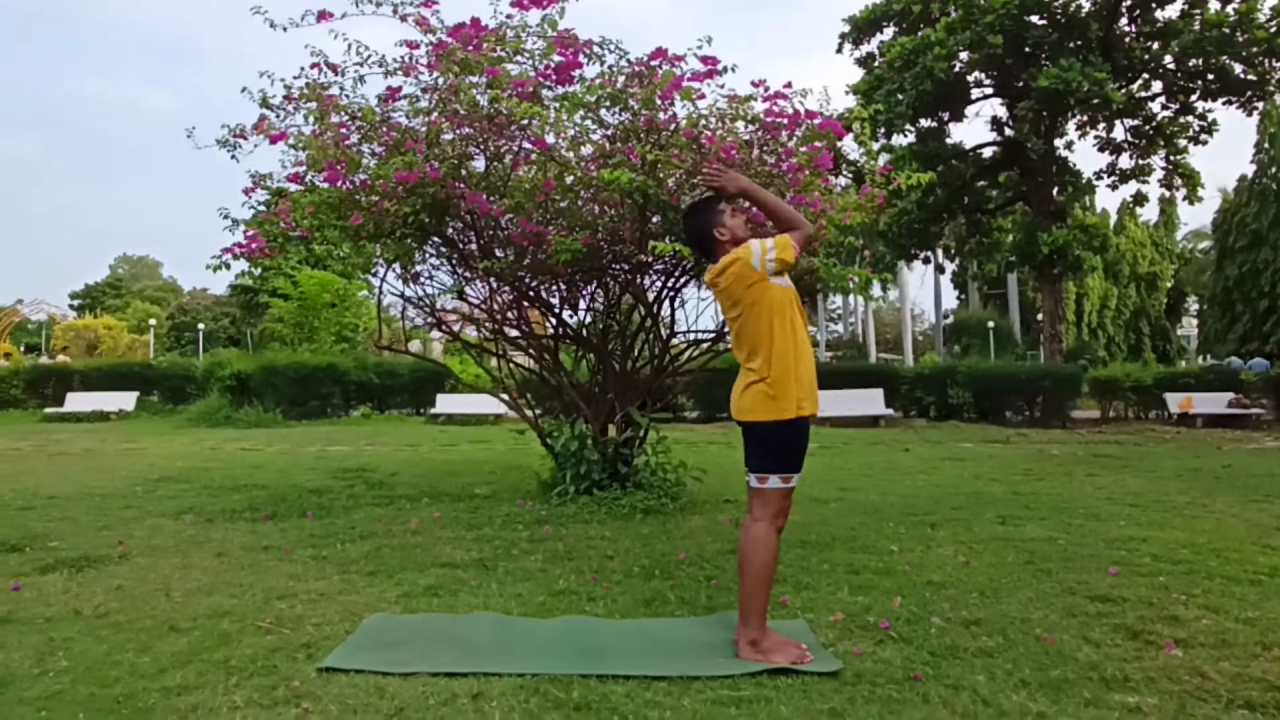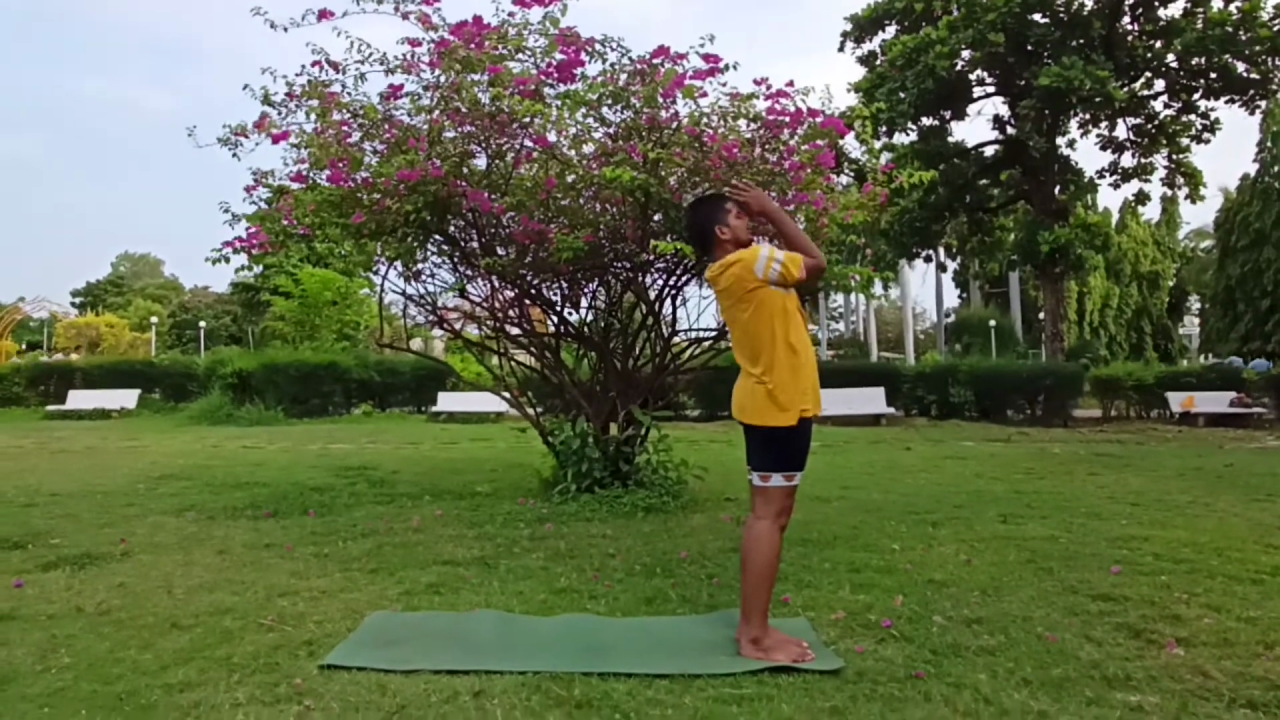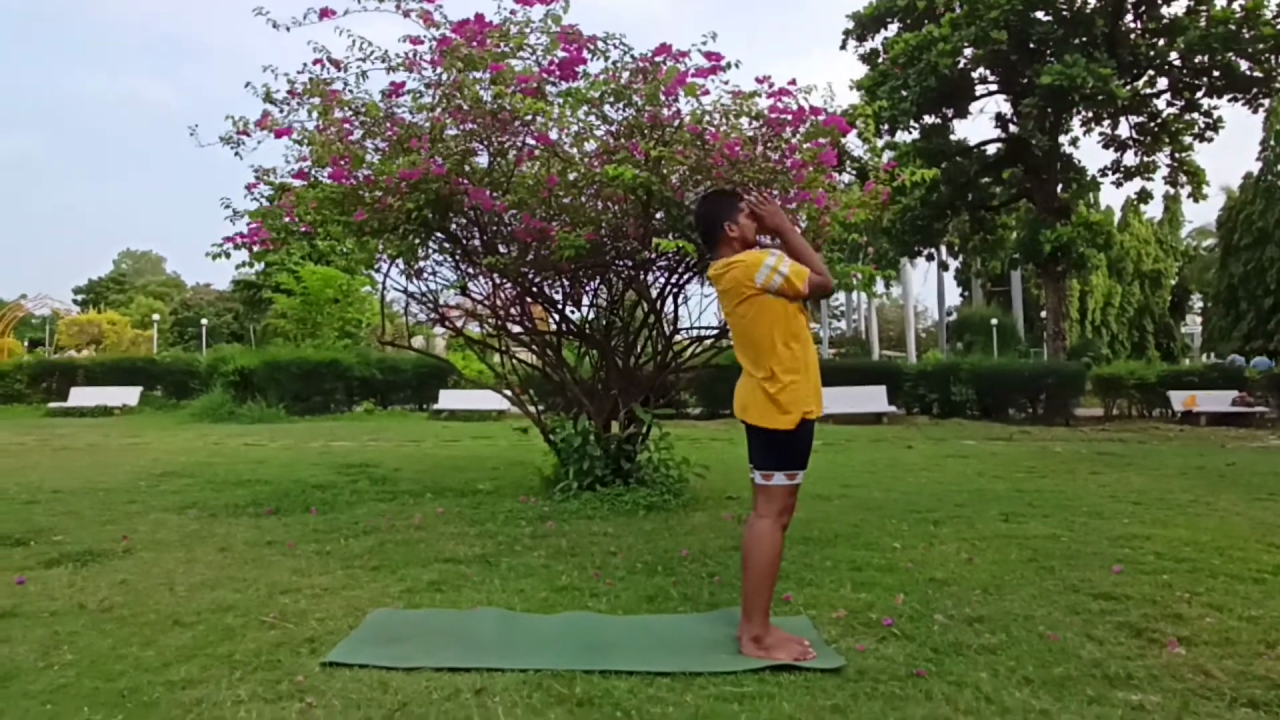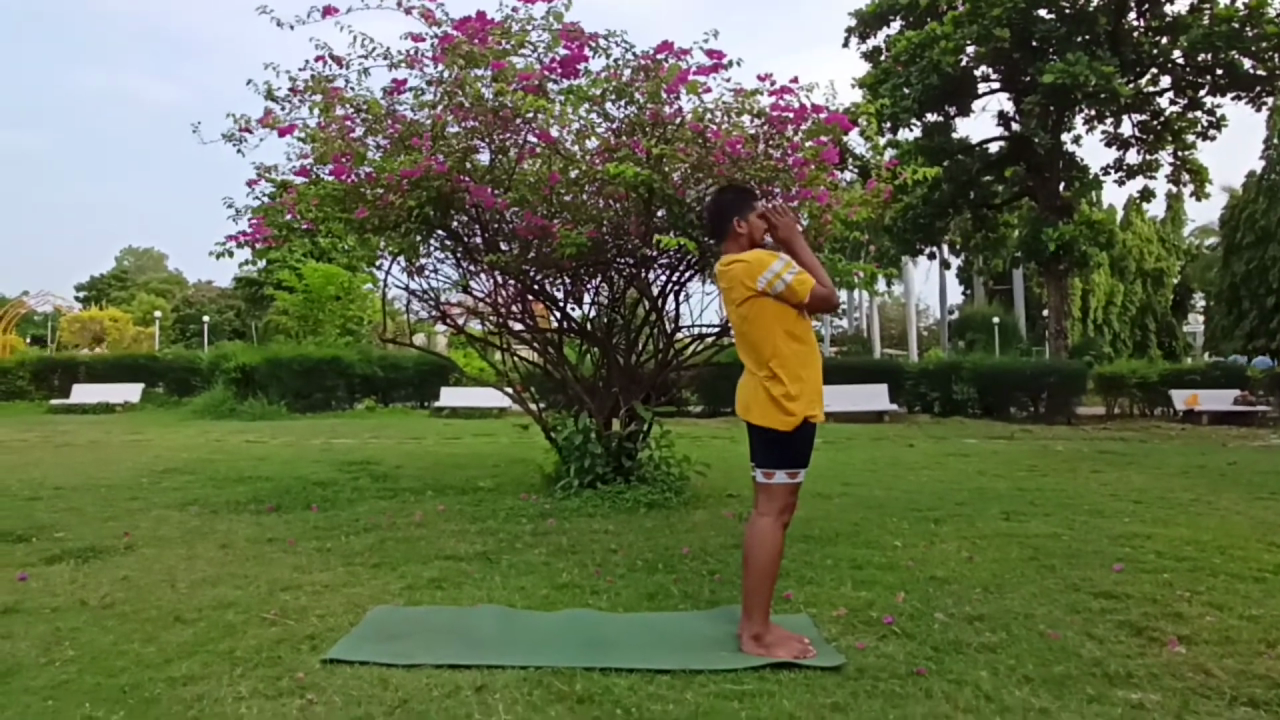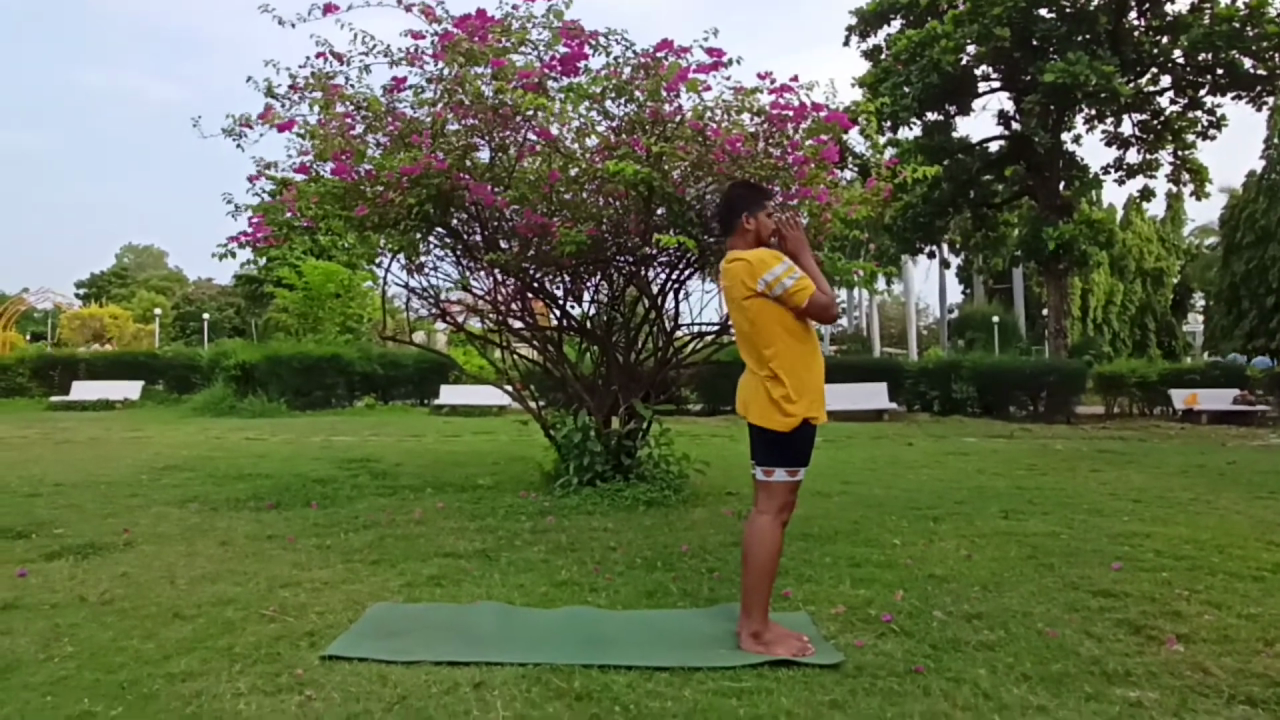
dt=0.2s
person 1, frame 1
left shoulder: (731, 269)
right shoulder: (748, 259)
left elbow: (789, 234)
right elbow: (805, 231)
left wrist: (746, 197)
right wrist: (750, 190)
left hip: (768, 399)
right hip: (777, 402)
left knee: (768, 516)
right knee: (767, 517)
left ankle: (753, 629)
right ankle: (753, 638)
person 1, frame 2
left shoulder: (730, 270)
right shoulder: (751, 261)
left elbow: (796, 263)
right elbow: (817, 263)
left wrist: (764, 216)
right wrist: (772, 210)
left hip: (768, 399)
right hip: (779, 403)
left knee: (770, 514)
right knee: (770, 515)
left ankle: (754, 627)
right ankle: (755, 636)
person 1, frame 3
left shoulder: (730, 270)
right shoulder: (757, 263)
left elbow: (799, 278)
right elbow: (824, 283)
left wrist: (777, 234)
right wrist: (785, 228)
left hip: (770, 399)
right hip: (781, 403)
left knee: (771, 512)
right knee: (771, 513)
left ankle: (755, 625)
right ankle: (756, 634)
person 1, frame 4
left shoulder: (733, 269)
right shoulder: (762, 263)
left elbow: (800, 297)
right elbow: (828, 299)
left wrist: (786, 246)
right wrist: (795, 242)
left hip: (772, 397)
right hip: (784, 401)
left knee: (772, 511)
right knee: (773, 512)
left ankle: (755, 623)
right ankle: (757, 632)
person 1, frame 5
left shoulder: (736, 266)
right shoulder: (765, 262)
left elbow: (793, 305)
right elbow: (827, 309)
left wrist: (793, 257)
right wrist: (803, 254)
left hip: (773, 396)
right hip: (784, 400)
left knee: (771, 509)
right knee: (773, 510)
left ankle: (755, 621)
right ankle: (756, 630)
